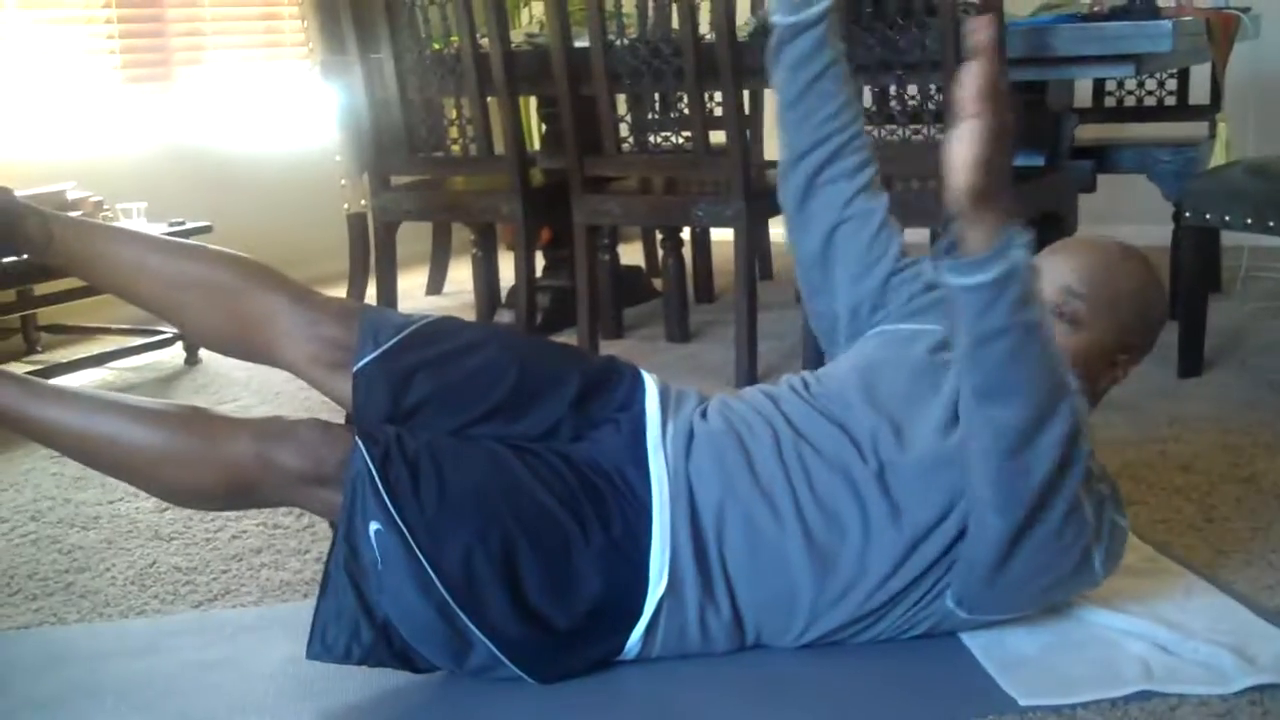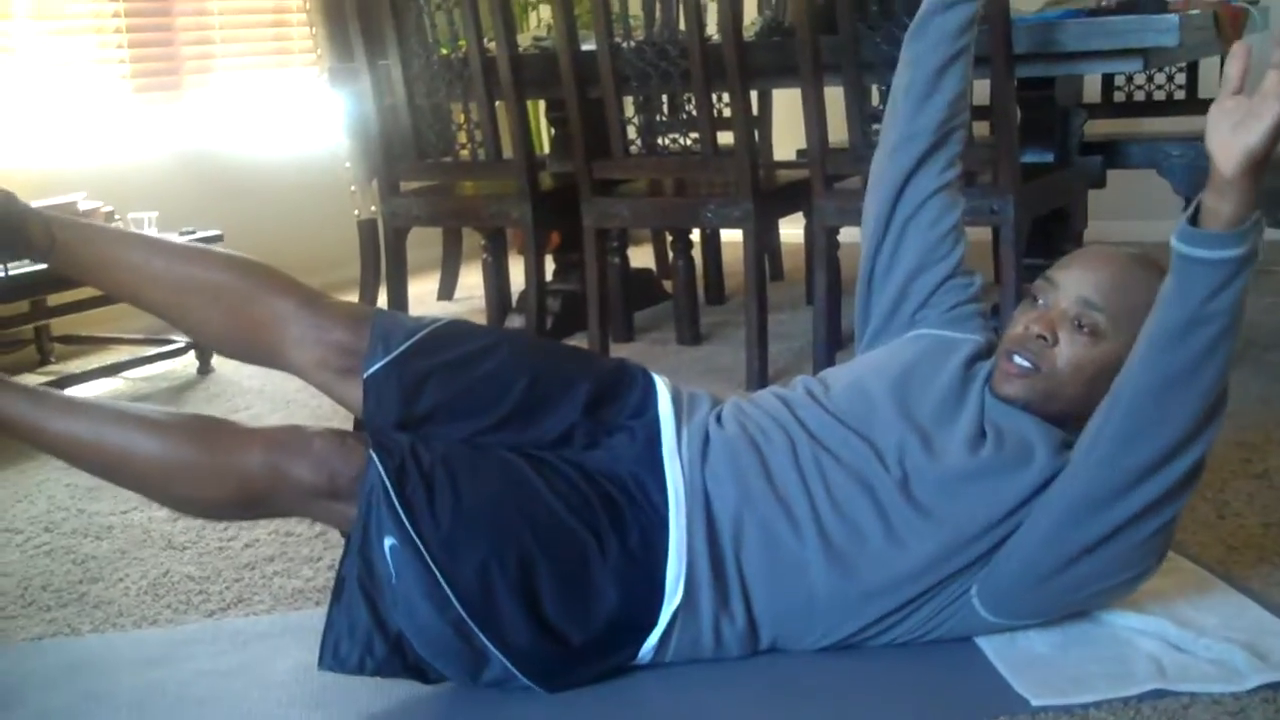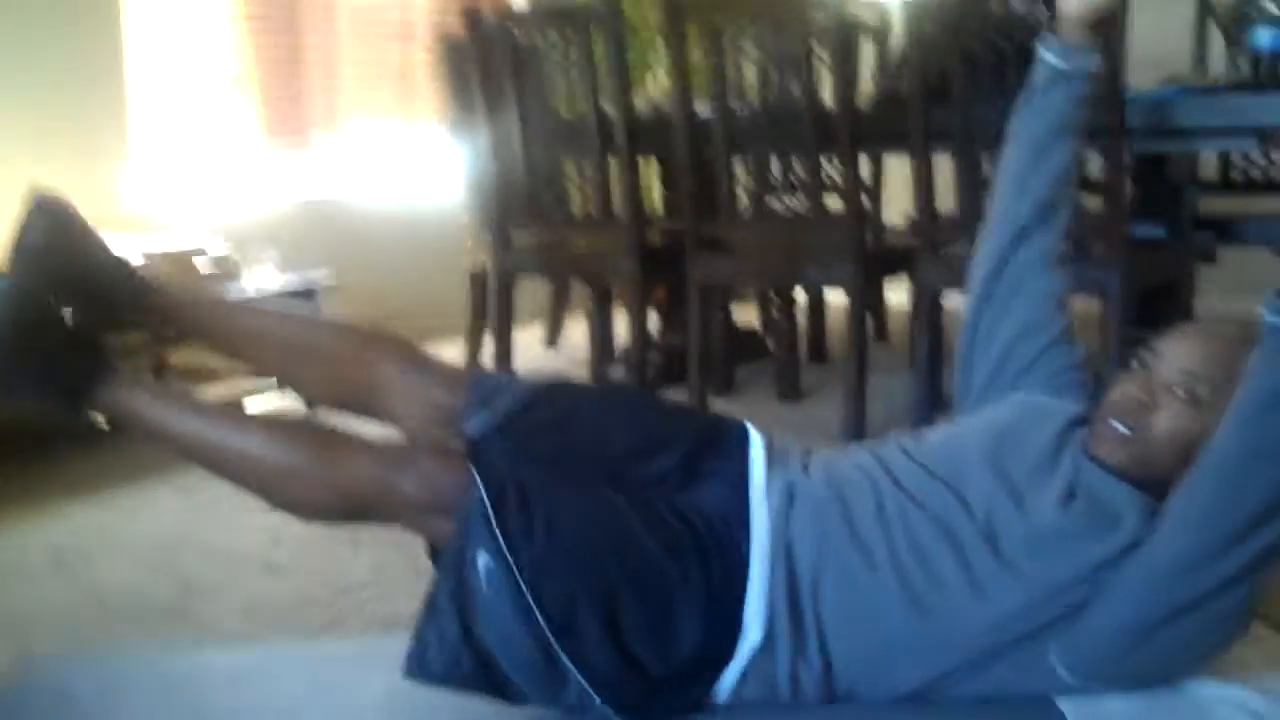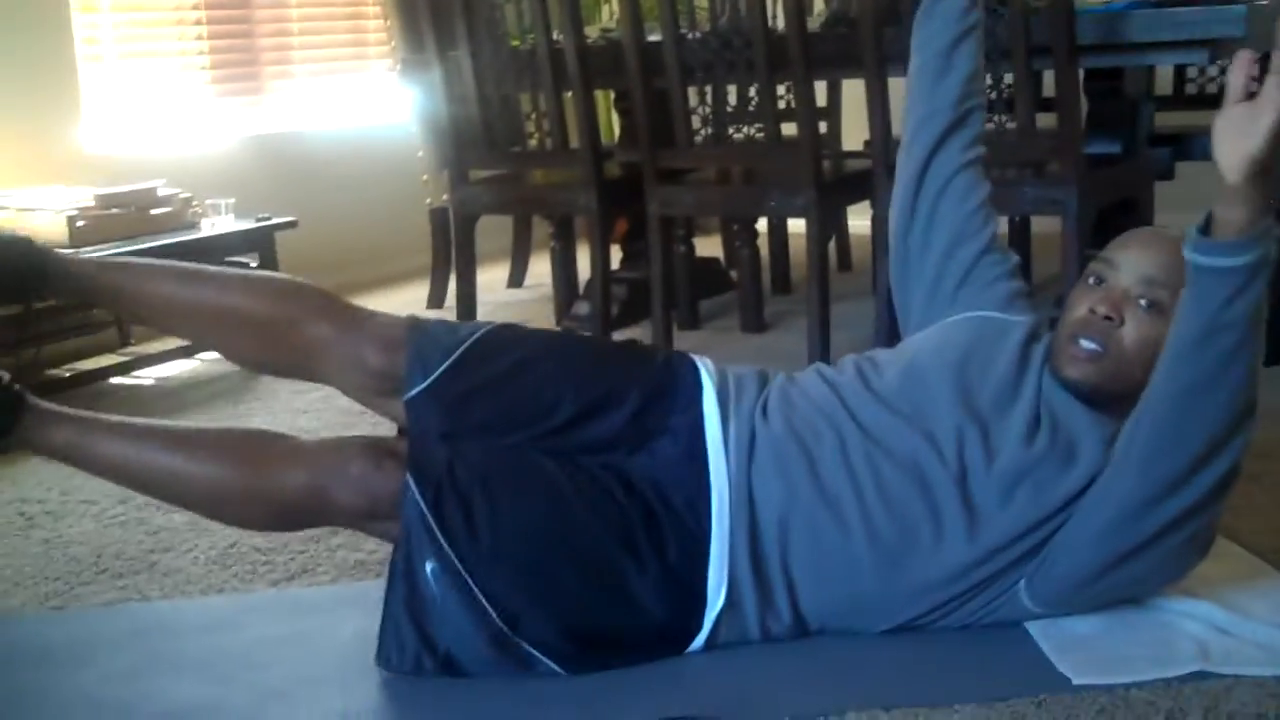
dt=0.7s
person 1, frame 1
left shoulder: (1065, 525)
right shoulder: (925, 327)
left elbow: (1019, 433)
right elbow: (828, 188)
left wrist: (980, 221)
left hip: (628, 566)
right hip: (640, 425)
left knee: (288, 459)
right knee: (308, 331)
person 1, frame 2
left shoulder: (1069, 522)
right shoulder: (950, 339)
left elbow: (1162, 419)
right elbow: (913, 178)
left hip: (641, 569)
right hip: (650, 425)
left knee: (305, 469)
right knee: (313, 330)
person 1, frame 3
left shoulder: (1156, 582)
right shoulder: (1049, 407)
right elbow: (1021, 241)
right hip: (740, 475)
left knee: (424, 491)
right knee: (417, 391)
left ankle: (105, 381)
right ankle: (134, 294)
person 1, frame 4
left shoulder: (1118, 511)
right shoulder: (1000, 322)
right elbow: (938, 163)
left hip: (692, 558)
right hip: (696, 412)
left knee: (352, 481)
right knee: (353, 341)
